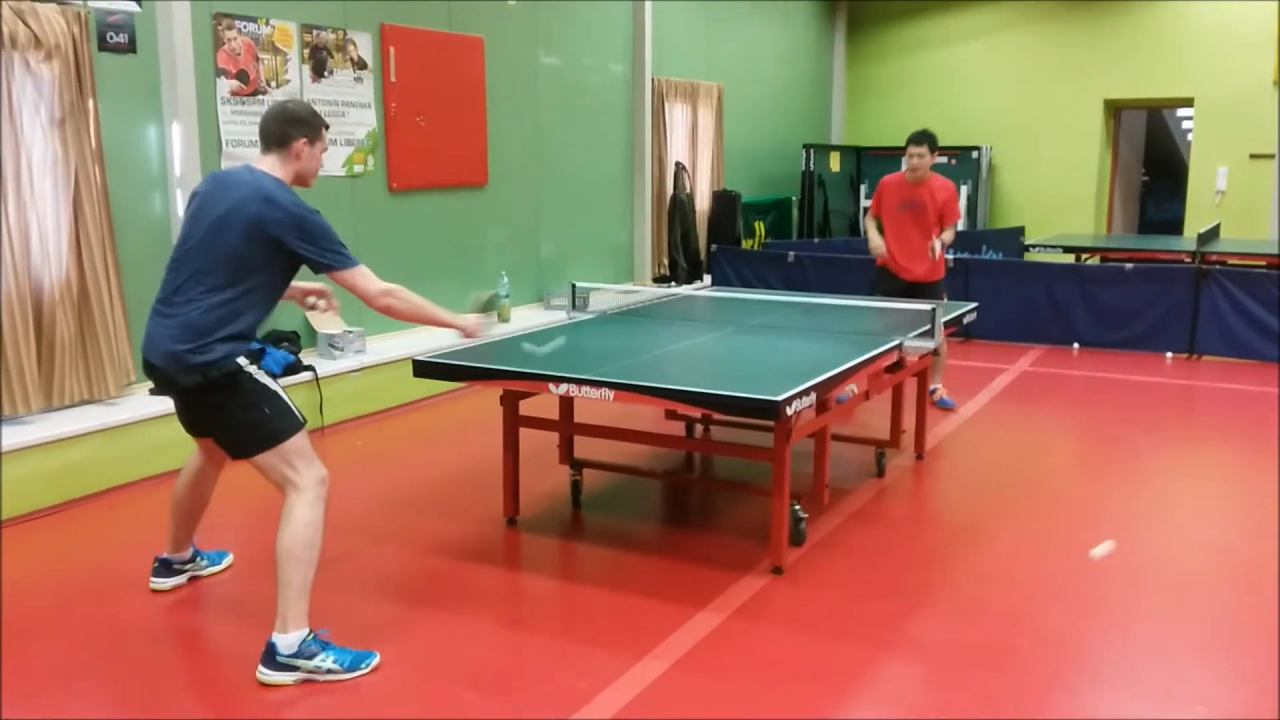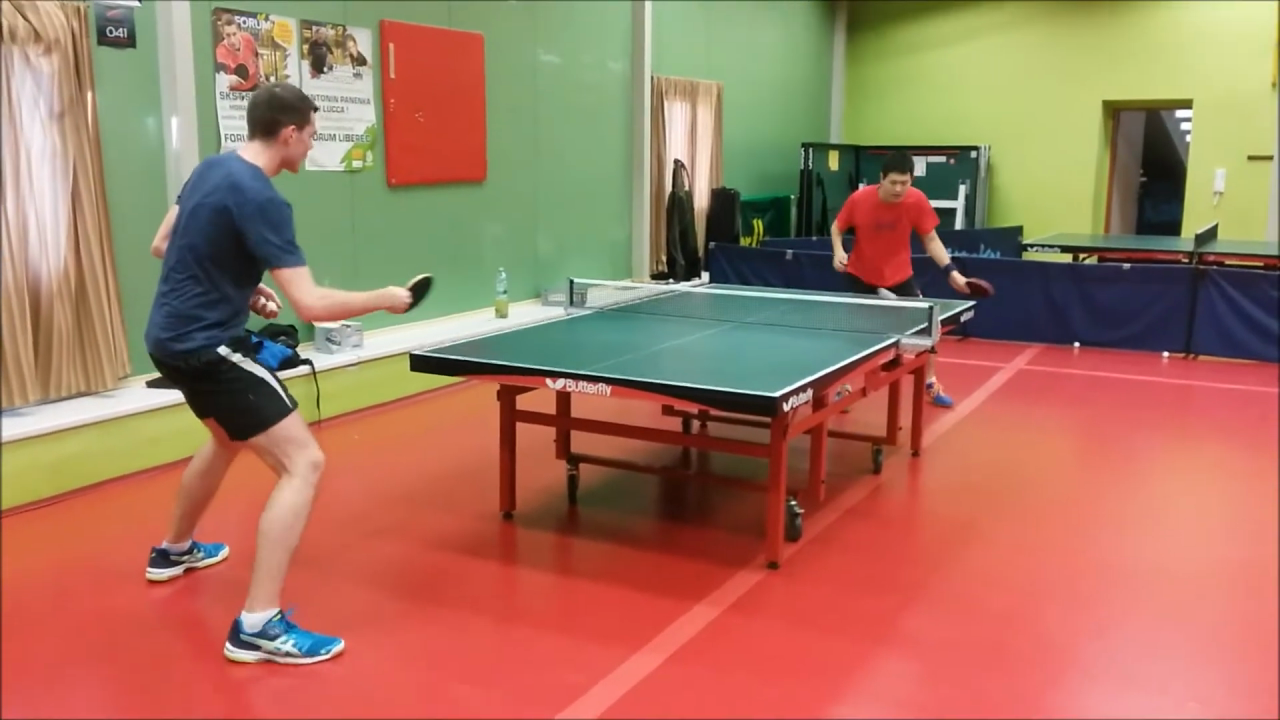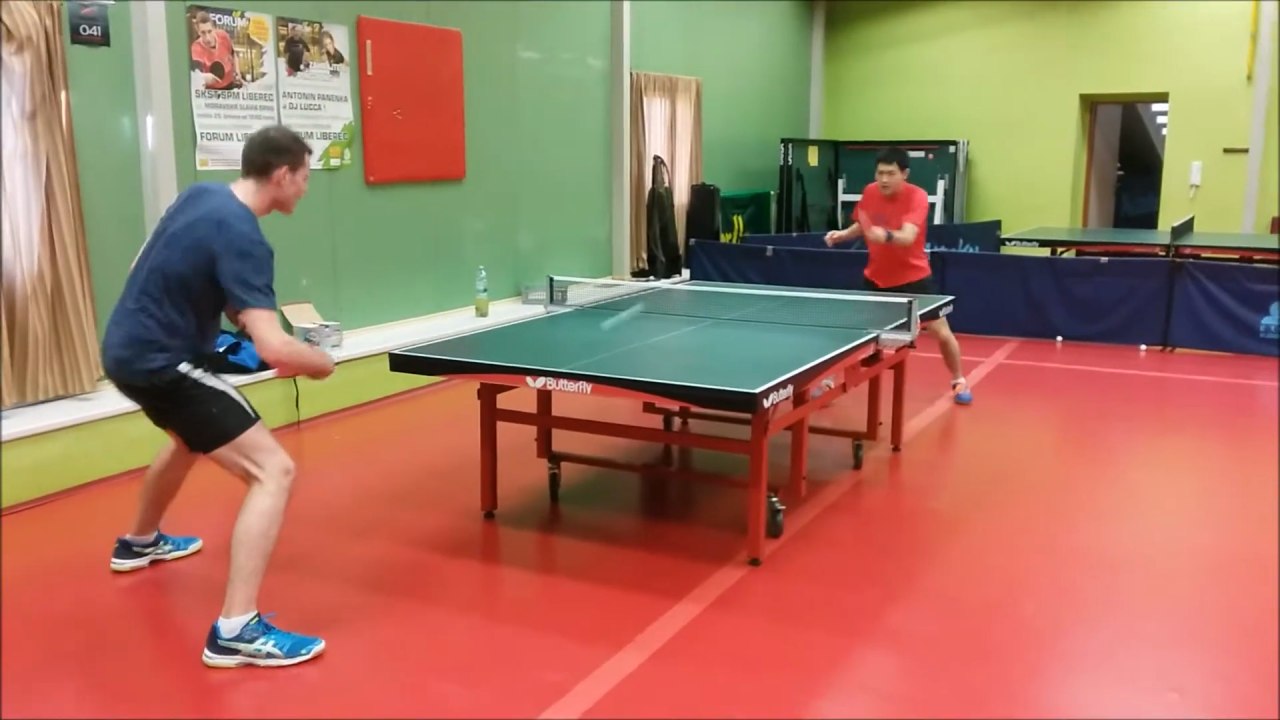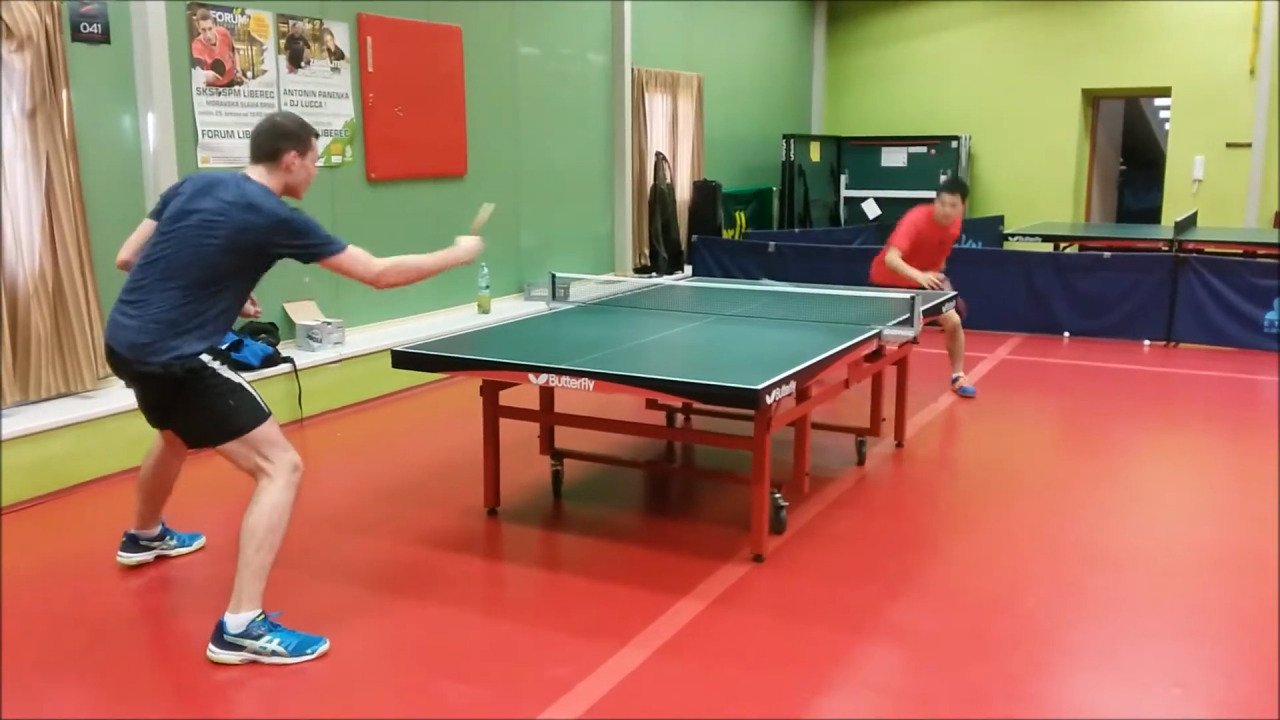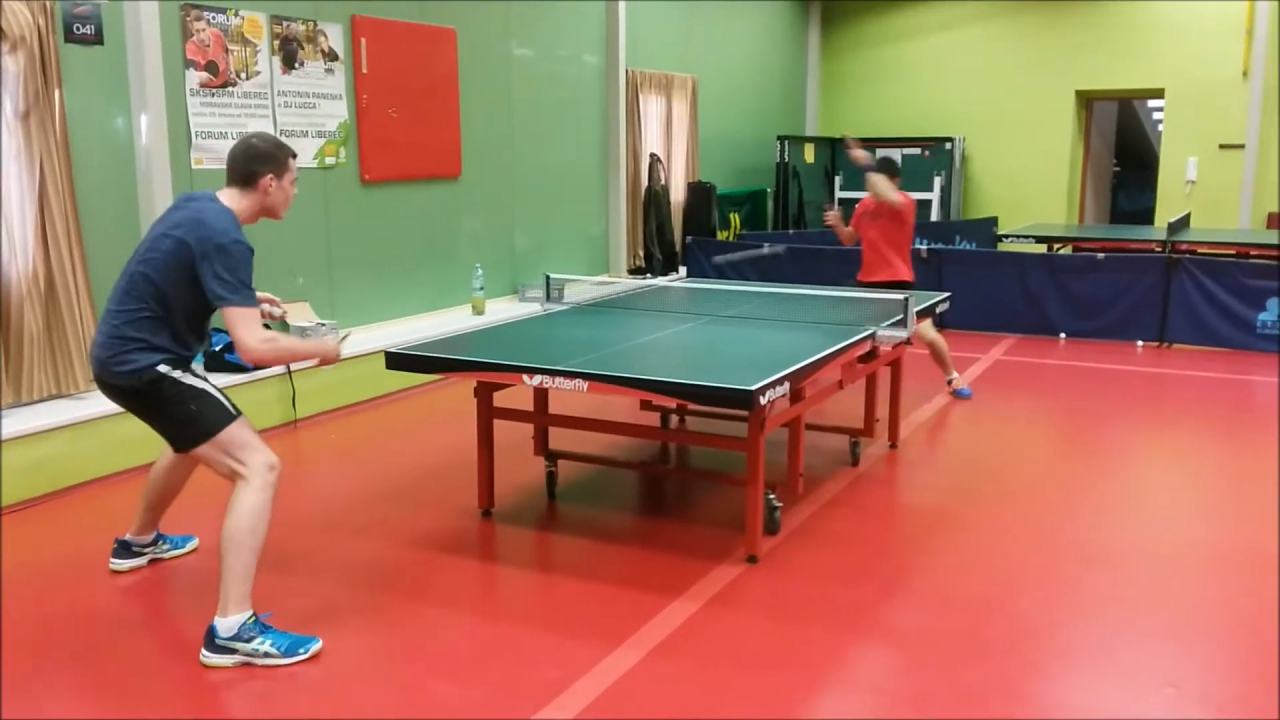
dt=0.4s
person 1, frame 1
left shoulder: (215, 183)
right shoulder: (287, 212)
right elbow: (379, 293)
left wrist: (286, 289)
right wrist: (456, 321)
left hip: (162, 349)
right hip: (209, 358)
left knee: (212, 450)
right knee: (307, 481)
left ankle: (175, 559)
right ankle: (289, 646)
person 1, frame 2
left shoulder: (211, 169)
right shoulder: (259, 199)
left elbow: (163, 245)
right elbow: (310, 306)
right wrist: (387, 298)
left hip: (171, 335)
right hip: (204, 345)
left knee: (229, 438)
right knee: (302, 463)
left ankle: (174, 550)
right ankle: (257, 624)
person 1, frame 3
left shoulder: (199, 196)
right shoulder: (243, 240)
right elbow: (274, 349)
right wrist: (319, 361)
left hip: (125, 350)
right hip: (160, 364)
left knee: (193, 435)
right knee: (273, 471)
left ankle: (139, 541)
right ankle: (235, 629)
person 1, frame 4
left shoulder: (194, 184)
right shoulder: (275, 218)
left elbow: (127, 258)
right elbow: (378, 273)
right wrist: (456, 255)
left hip: (126, 339)
right hip: (173, 355)
left knee: (176, 437)
right knee: (280, 467)
left ankle: (142, 536)
right ankle: (240, 626)
person 1, frame 5
left shoulder: (195, 205)
right shoulder: (224, 240)
right elbow: (253, 348)
left wrist: (242, 301)
right wrist: (320, 347)
left hip: (120, 352)
right hip: (141, 363)
left knee: (196, 436)
right knee: (257, 467)
left ankle: (139, 540)
right ankle: (231, 629)
person 2, frame 1
left shoulder: (945, 189)
right shoulder: (888, 184)
left elbow: (949, 230)
right elbow: (871, 216)
left wrist: (940, 242)
right wrist: (874, 236)
left hip: (929, 275)
right hip: (891, 270)
left ankle: (936, 387)
person 2, frame 2
left shoulder: (917, 201)
right shoulder: (859, 199)
left elbow: (930, 239)
right elbow: (837, 227)
left wrist: (951, 270)
right wrist: (838, 251)
left hip: (900, 277)
right hip: (862, 277)
left ankle: (931, 383)
right ankle: (844, 386)
person 2, frame 3
left shoulder: (917, 197)
right shoulder: (870, 193)
left elbow: (908, 237)
left wrist: (885, 236)
right wrist: (842, 234)
left hip: (913, 278)
right hip: (876, 278)
left knee: (942, 334)
left ankle: (959, 382)
person 2, frame 4
left shoulder: (955, 222)
right shoulder: (916, 220)
right elbow: (891, 259)
left wrist: (940, 277)
right wrist: (919, 276)
left hip: (925, 281)
right hip: (888, 280)
left knee: (953, 321)
left ankle: (958, 376)
person 2, frame 5
left shoulder: (903, 203)
right shoulder: (865, 205)
left elbow: (888, 198)
right elbow: (848, 240)
left wrist: (867, 165)
right wrist: (838, 225)
left hip: (898, 281)
right hip: (867, 280)
left knee: (928, 335)
left ankle: (952, 377)
